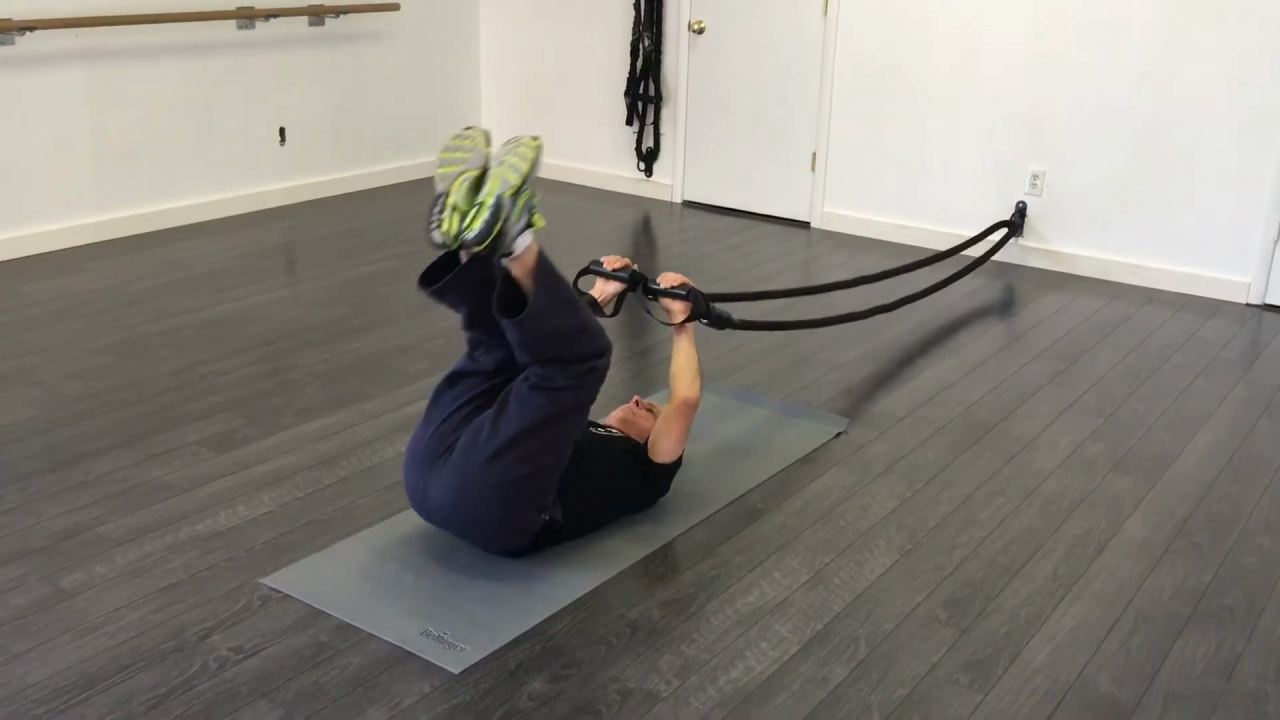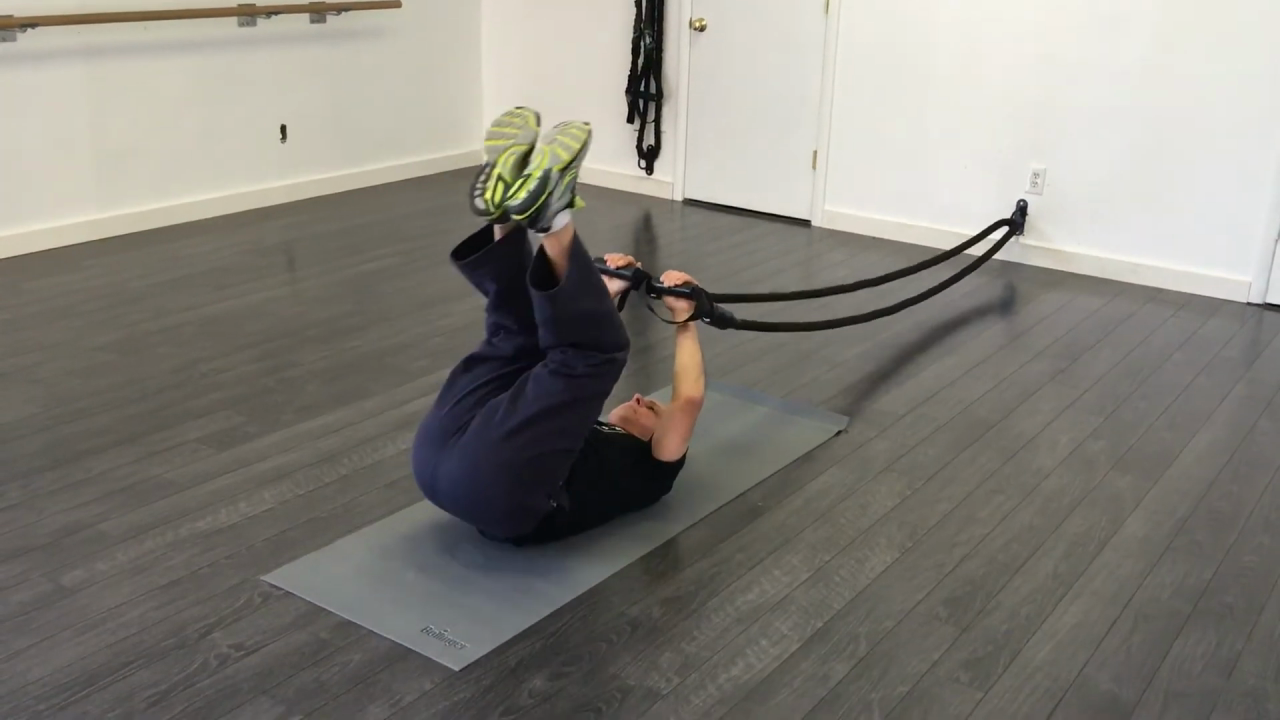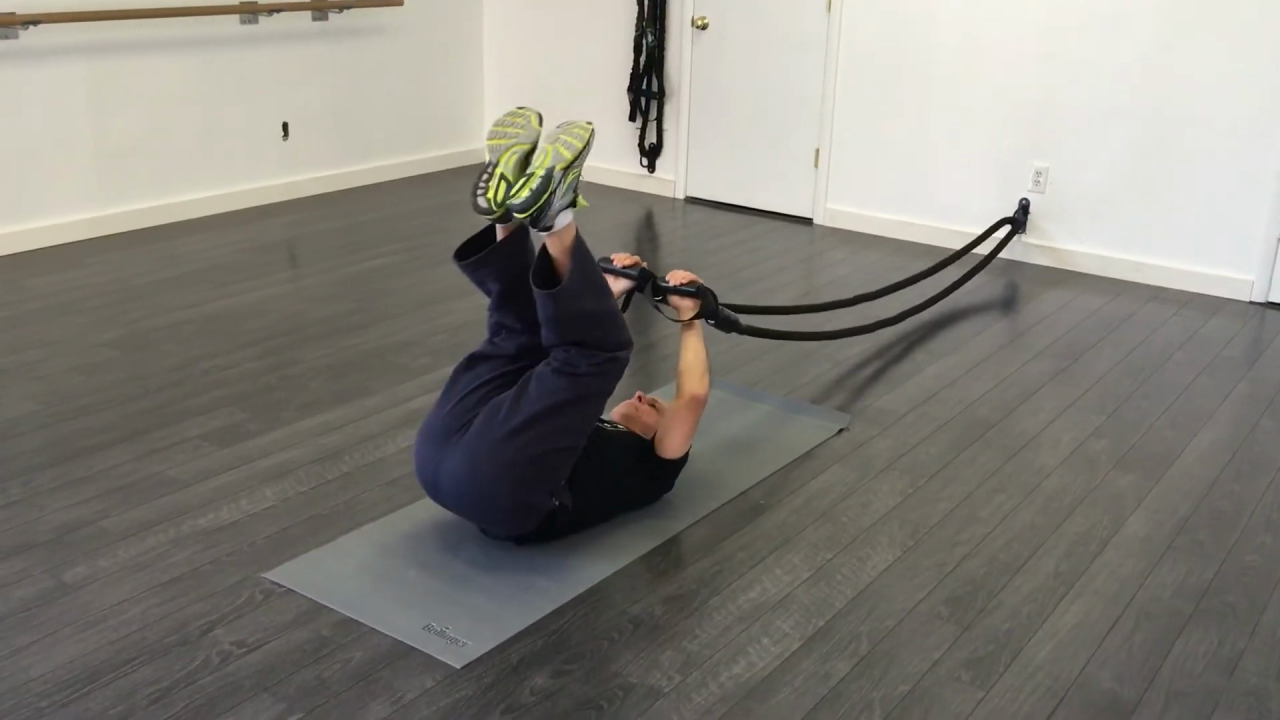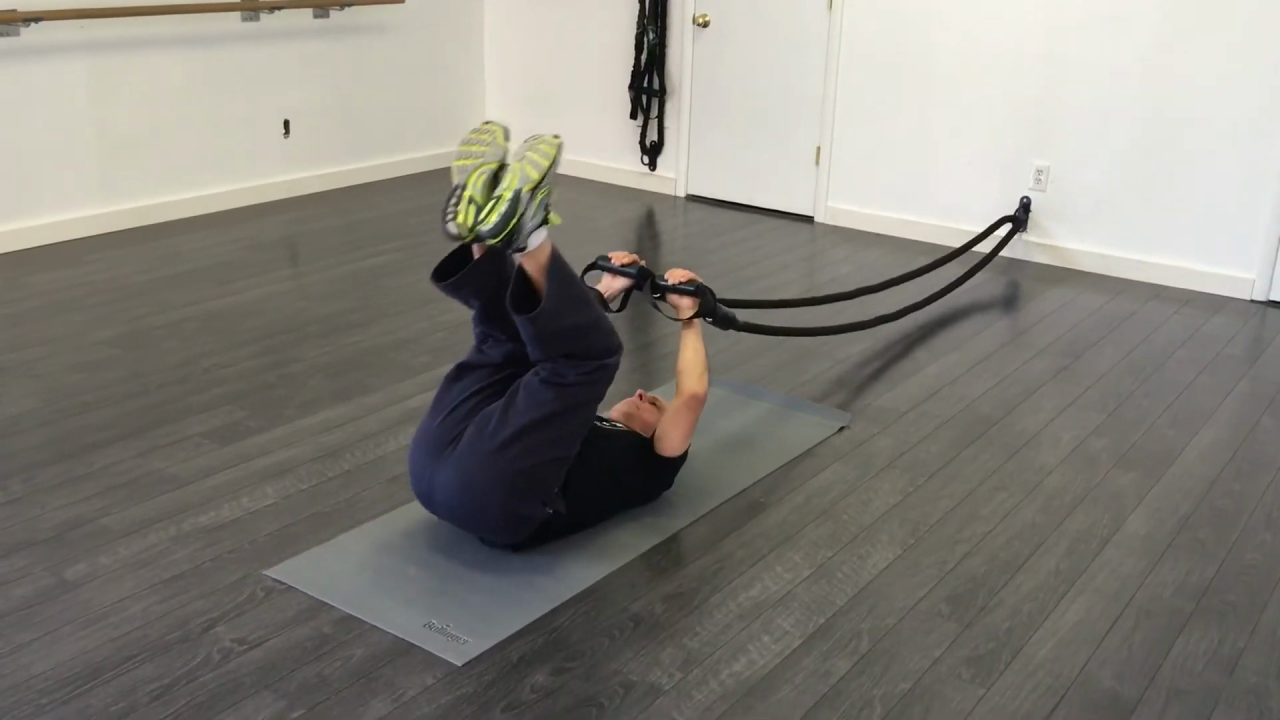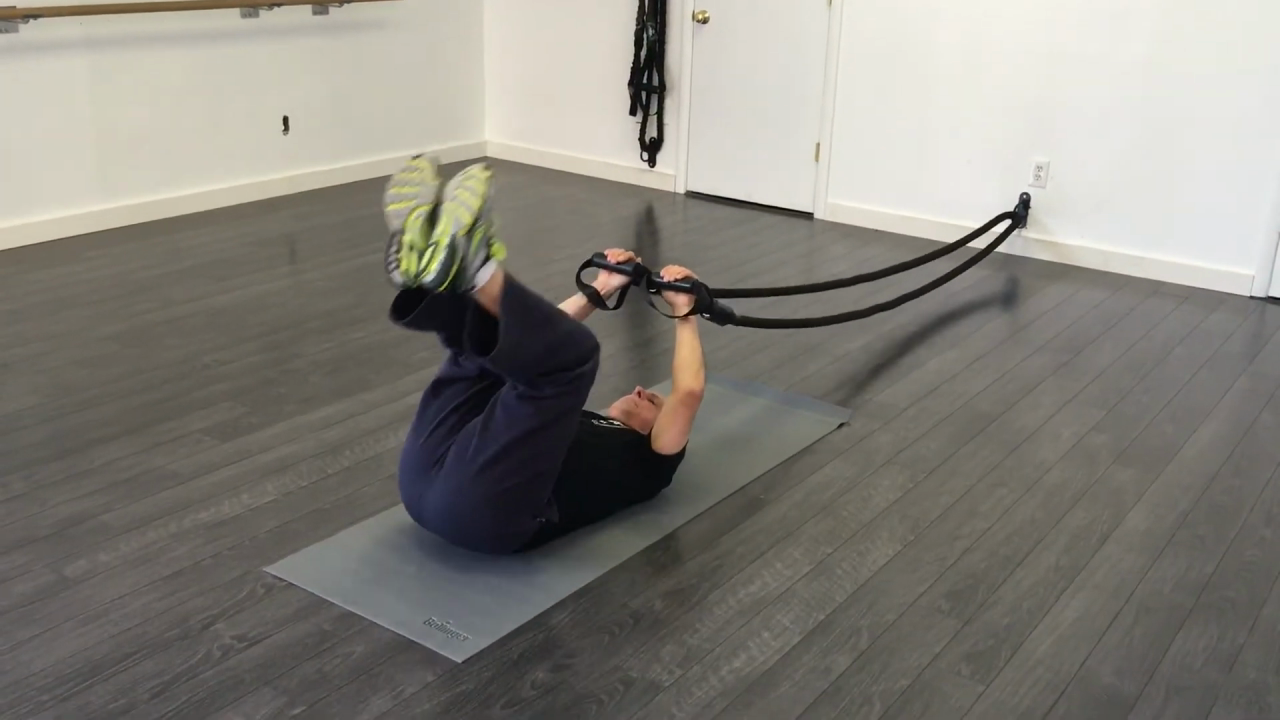
dt=0.2s
person 1, frame 1
left shoulder: (642, 469)
right shoulder: (576, 436)
left elbow: (683, 401)
right elbow: (551, 336)
left wrist: (681, 323)
right wrist: (595, 299)
left hip: (493, 503)
right hip: (432, 475)
left knee: (577, 352)
right knee: (504, 341)
left ankle: (514, 237)
right ankle: (477, 238)
person 1, frame 2
left shoulder: (645, 467)
right shoulder: (581, 432)
left elbow: (688, 399)
left wrist: (684, 321)
right wrist: (602, 294)
left hip: (501, 487)
right hip: (440, 459)
left knee: (596, 346)
right knee: (522, 330)
left ankle: (551, 216)
right ankle: (510, 214)
person 1, frame 3
left shoulder: (648, 465)
right shoulder: (585, 425)
left elbow: (693, 396)
right elbow: (570, 322)
left wrist: (688, 320)
right wrist: (606, 294)
left hip: (502, 483)
right hip: (442, 455)
left knee: (601, 343)
right knee: (525, 327)
left ankle: (554, 216)
right ankle: (509, 217)
person 1, frame 4
left shoulder: (648, 466)
right shoulder: (584, 424)
left elbow: (692, 395)
right elbow: (560, 324)
left wrist: (689, 319)
right wrist: (600, 294)
left hip: (497, 495)
right hip: (437, 463)
left knee: (592, 346)
right knee: (514, 327)
left ankle: (526, 232)
right ankle: (488, 233)
person 1, frame 5
left shoulder: (646, 460)
right shoulder: (584, 422)
left elbow: (689, 393)
right elbow: (544, 331)
left wrist: (683, 315)
right wrist: (597, 292)
left hip: (486, 504)
left knee: (571, 350)
right knee: (494, 332)
left ankle: (471, 266)
right ankle: (431, 274)
